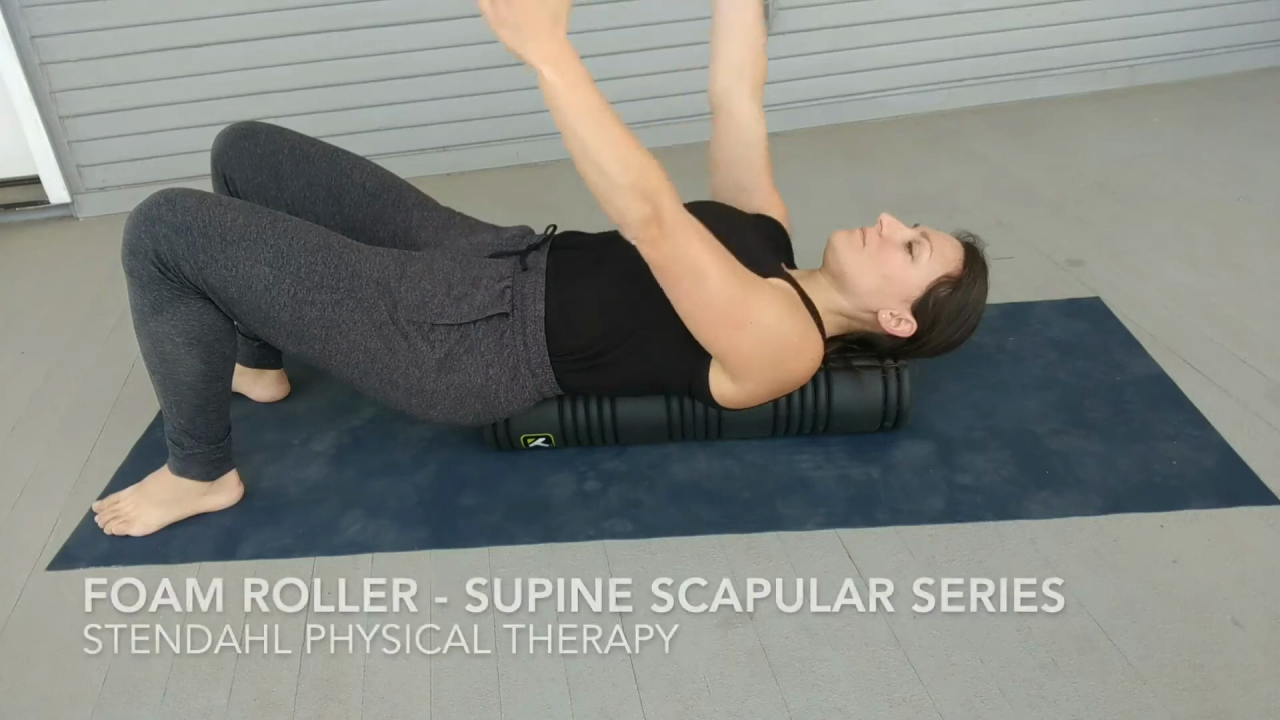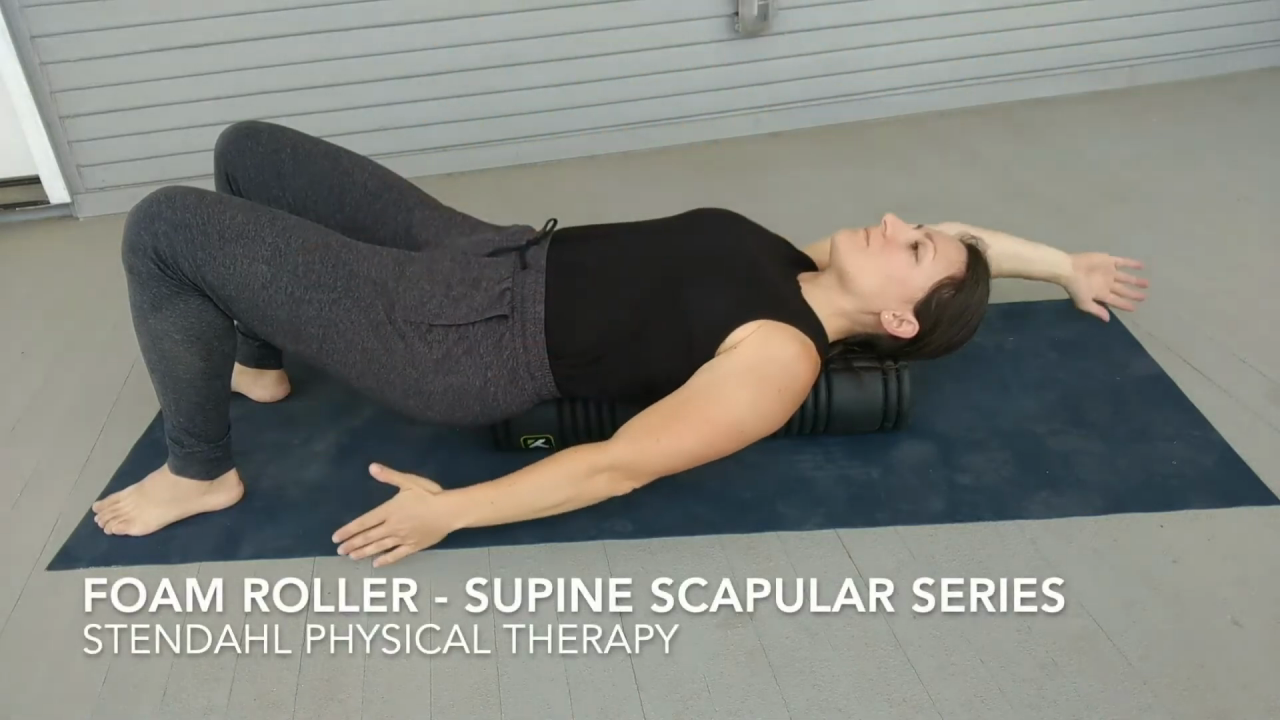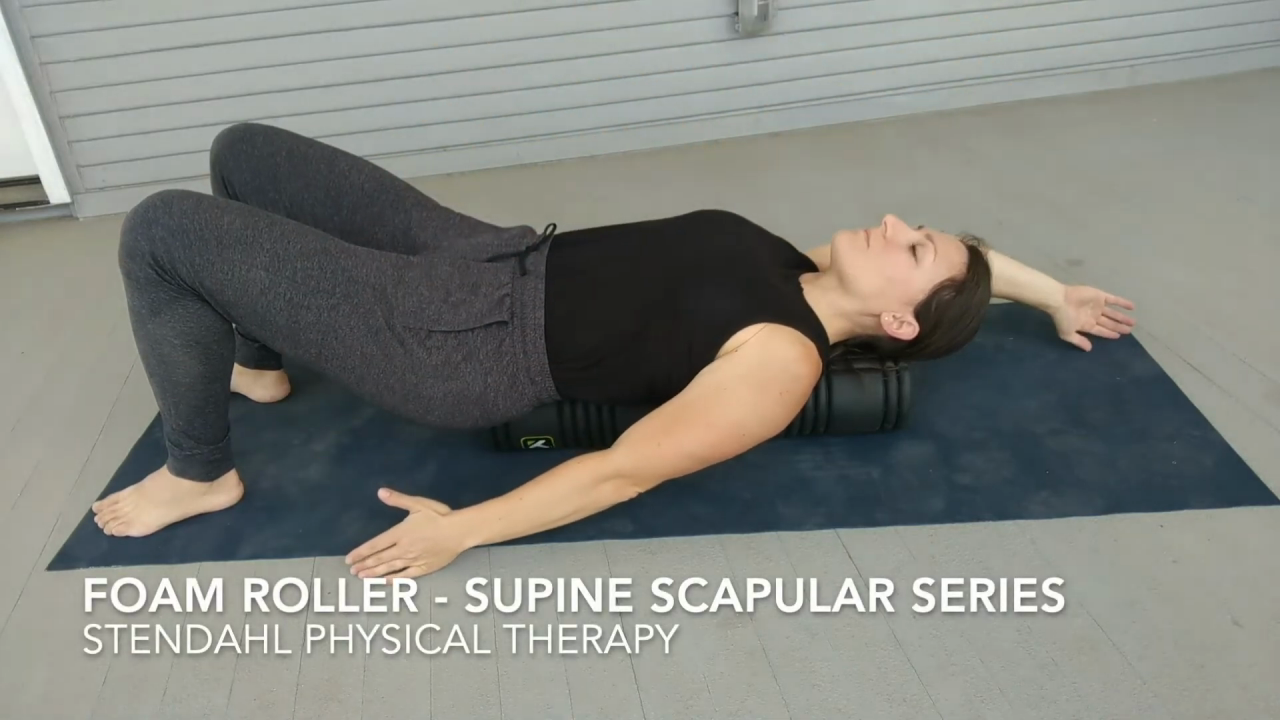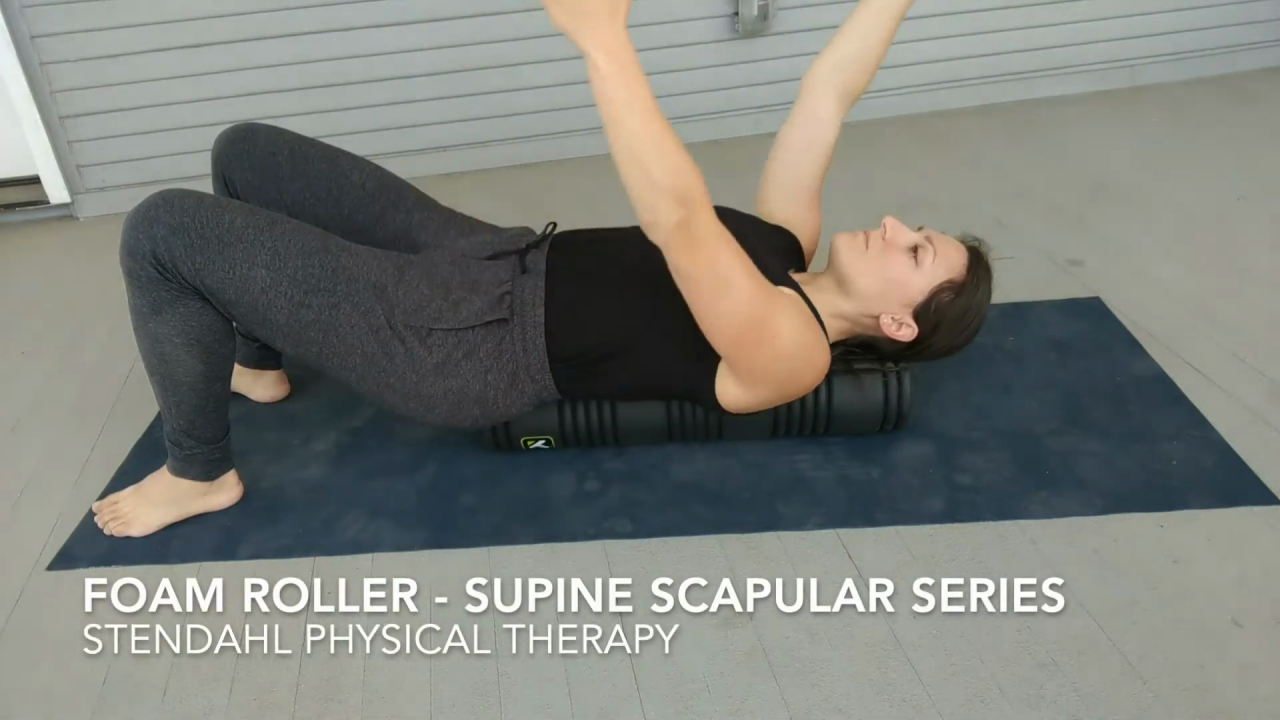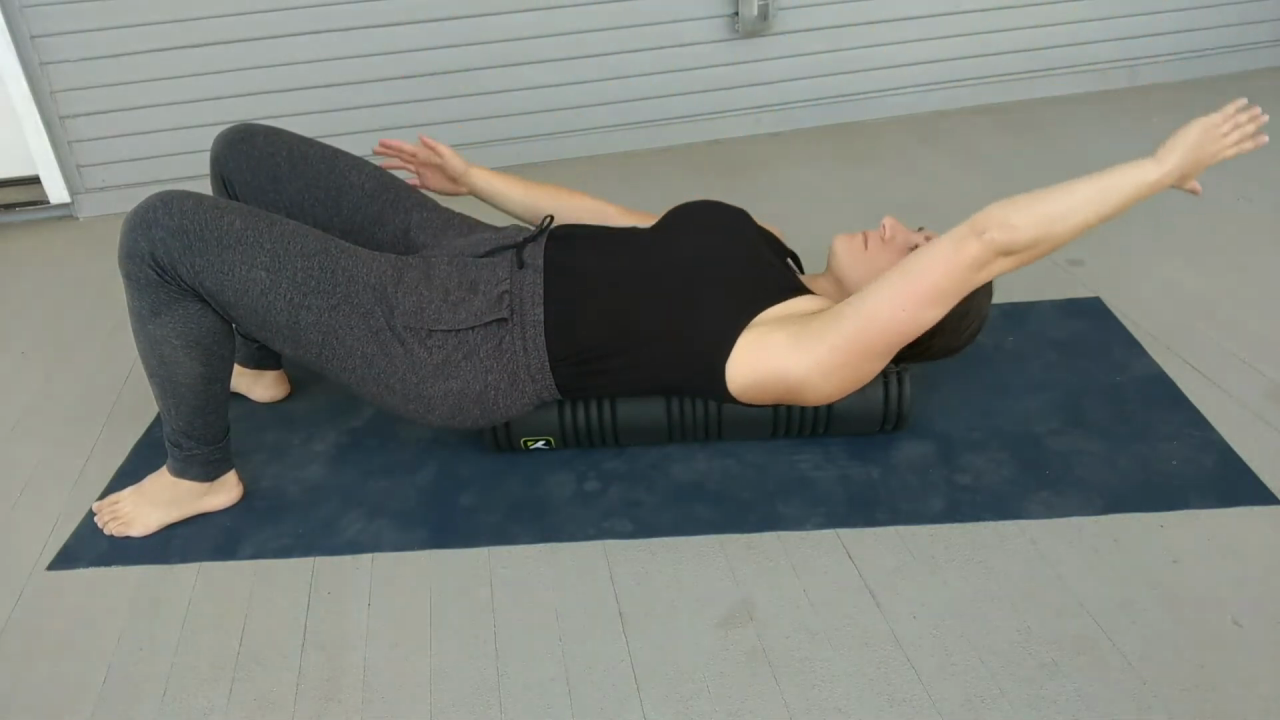
dt=1s
person 1, frame 1
left shoulder: (781, 340)
right shoulder: (770, 238)
left elbow: (649, 214)
right elbow: (736, 98)
left hip: (469, 344)
right hip: (497, 261)
left knee: (162, 230)
right knee: (243, 148)
left ankle: (200, 473)
right ankle: (254, 359)
person 1, frame 2
left shoulder: (780, 361)
right shoulder: (805, 270)
left elbow: (619, 466)
right elbow: (959, 231)
left wrist: (449, 511)
left hip: (470, 345)
right hip: (498, 259)
left knee: (163, 228)
right knee: (247, 149)
left ankle: (199, 475)
right ankle: (253, 359)
person 1, frame 3
left shoulder: (782, 364)
right shoulder: (810, 272)
left elbow: (624, 472)
right elbow: (960, 238)
left wrist: (458, 531)
left hip: (469, 350)
right hip: (499, 260)
left knee: (160, 229)
right knee: (244, 151)
left ankle: (199, 474)
right ankle: (256, 361)
person 1, frame 4
left shoulder: (786, 350)
right shoulder: (783, 252)
left elbow: (679, 222)
right elbow: (824, 104)
left hip: (466, 346)
right hip: (496, 262)
left knee: (160, 228)
right knee: (244, 153)
left ankle: (197, 474)
right ankle: (254, 361)
person 1, frame 5
left shoulder: (813, 358)
right shoulder: (767, 260)
left elbow: (988, 239)
right elbow: (612, 224)
left wrist: (1160, 162)
right wrist: (475, 178)
left hip: (470, 345)
right hip: (495, 260)
left knee: (160, 231)
right knee: (243, 153)
left ankle: (200, 473)
right ankle: (253, 358)
